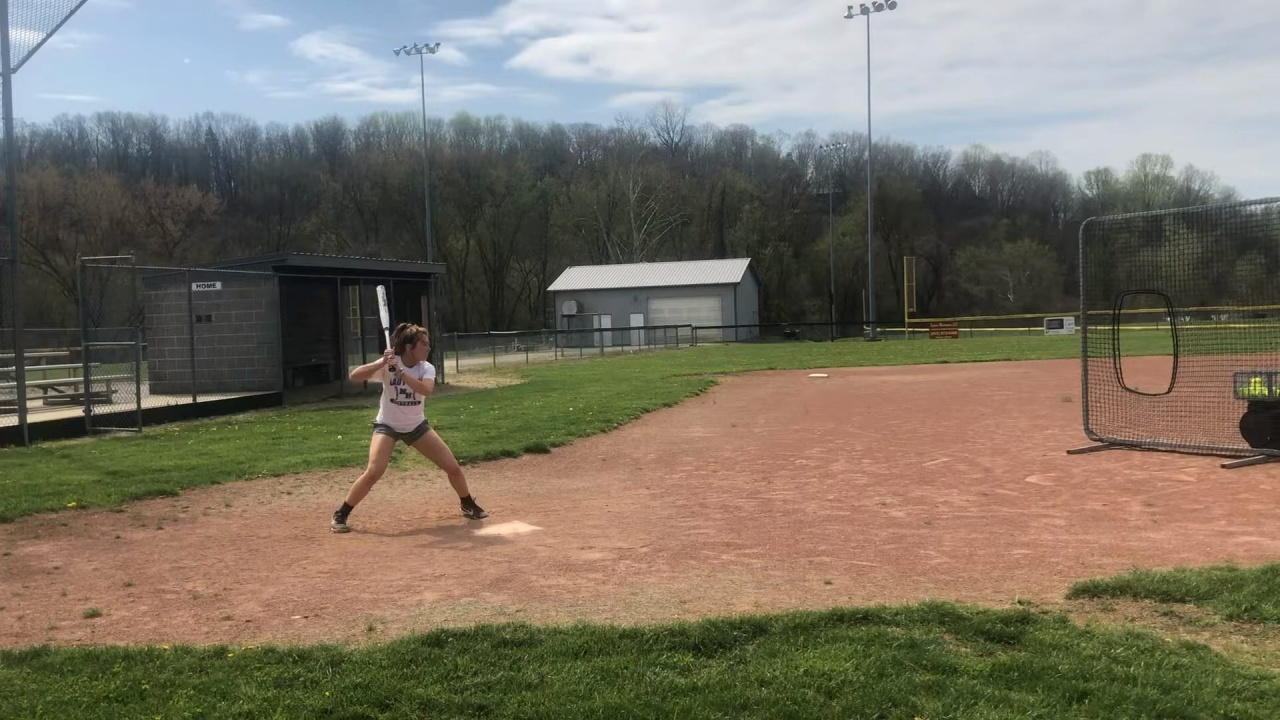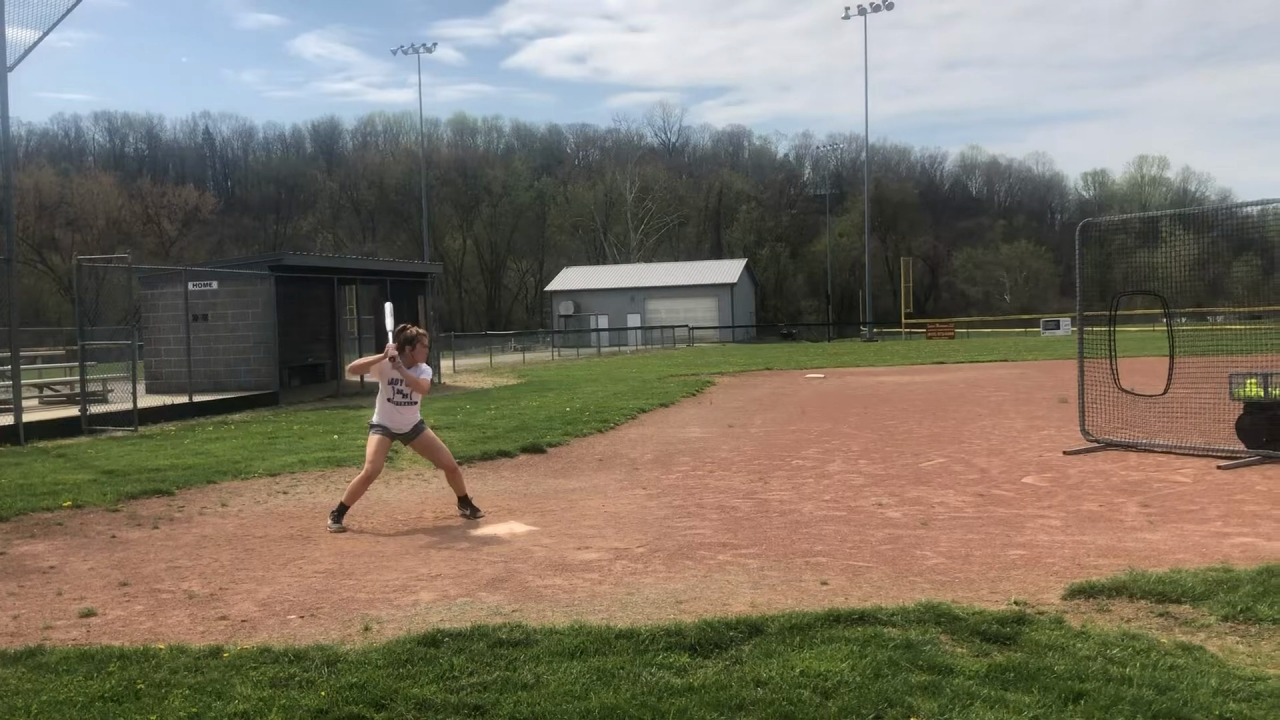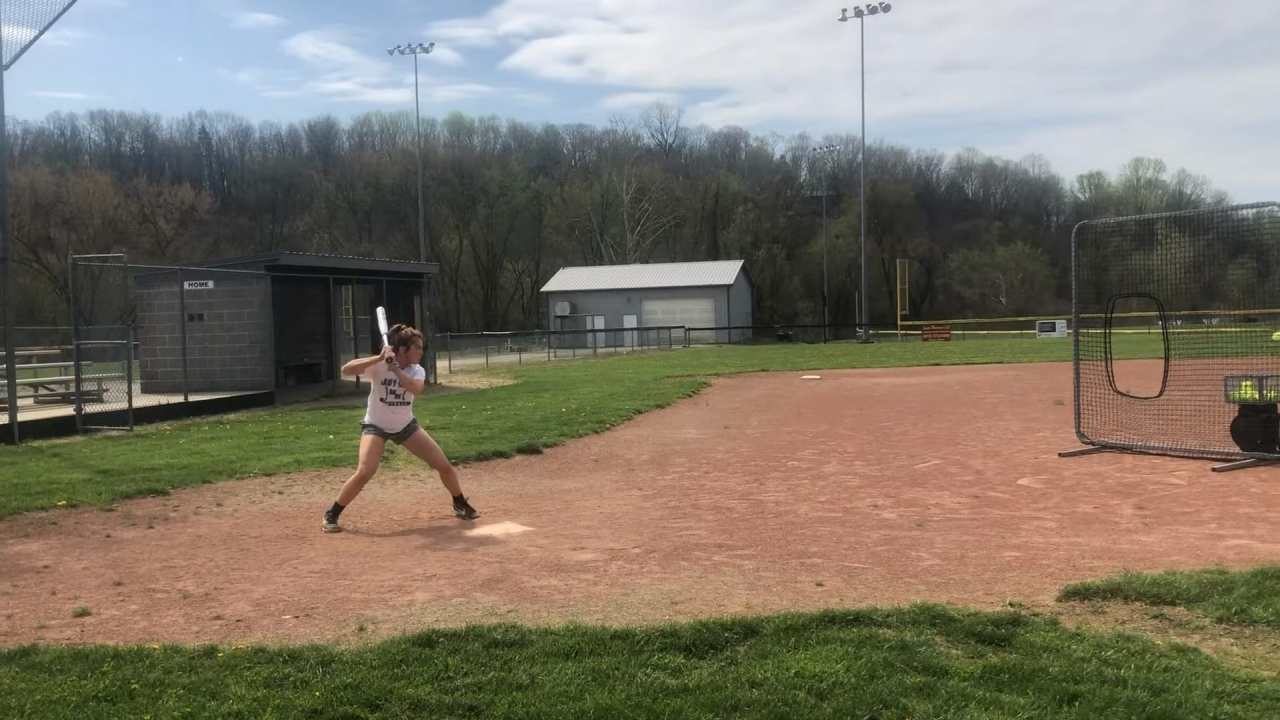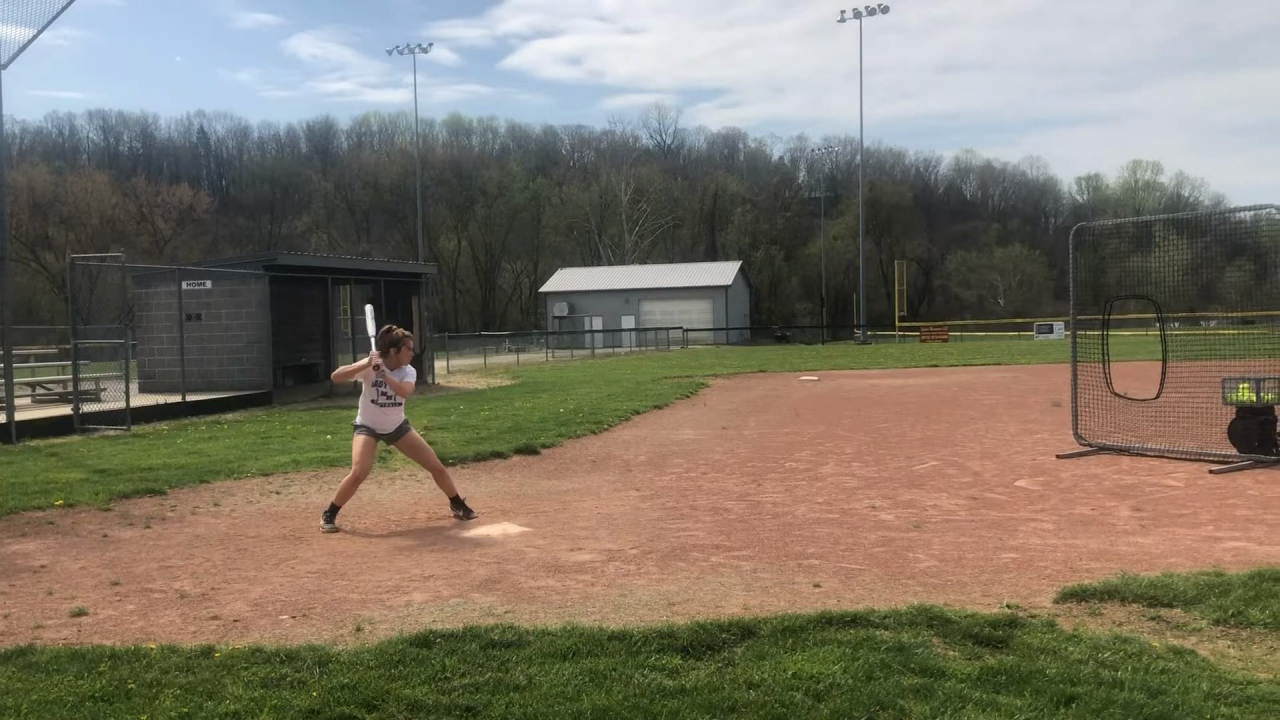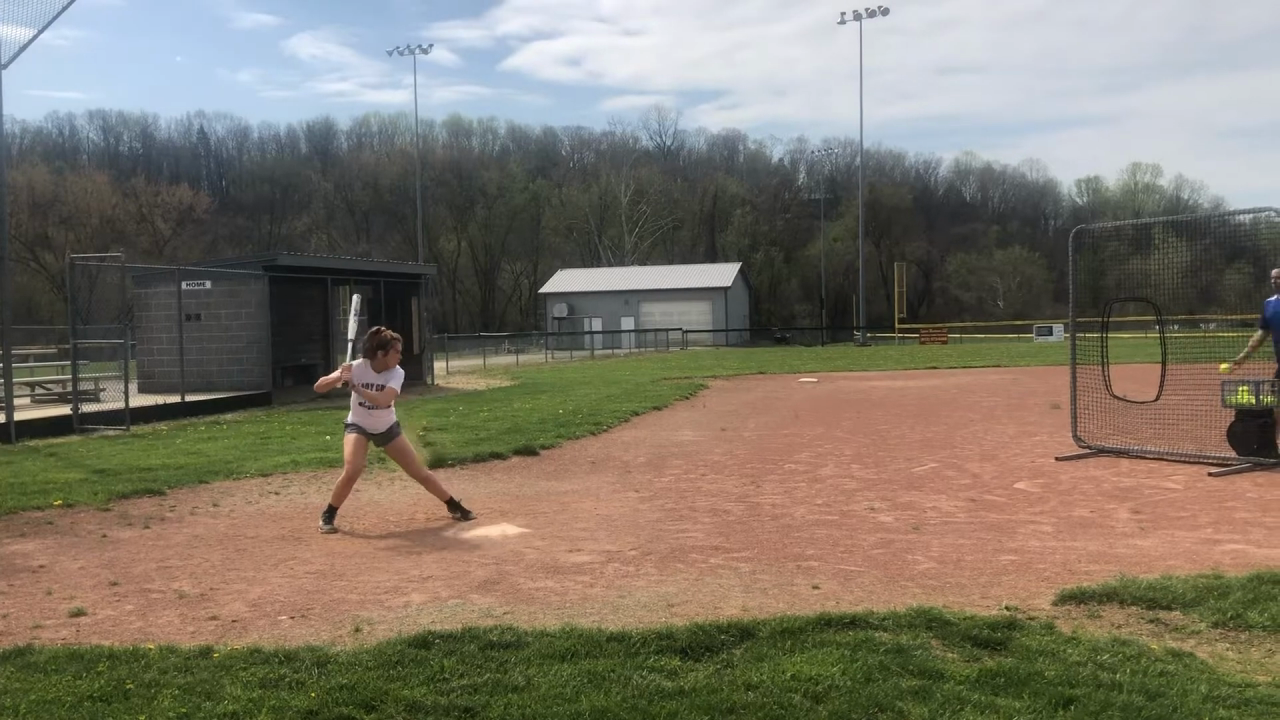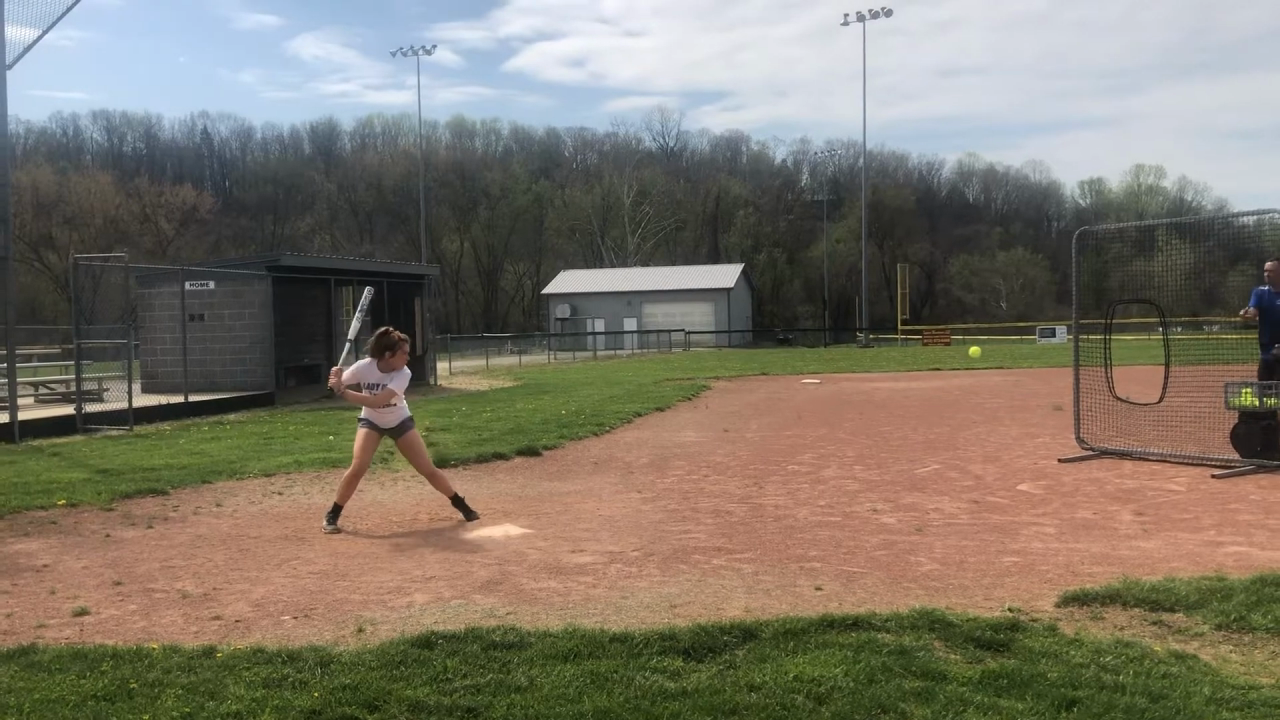
dt=0.2s
person 1, frame 1
left shoulder: (427, 368)
right shoulder: (389, 363)
left elbow: (426, 390)
right elbow: (354, 376)
left wrist: (401, 373)
right wrist: (383, 363)
left hip: (417, 425)
right hip: (387, 425)
left knee: (452, 466)
right knee: (374, 471)
left ankle: (468, 505)
right ankle: (341, 514)
person 1, frame 2
left shoulder: (424, 370)
right shoulder: (385, 364)
left elbow: (423, 388)
right elbow: (351, 369)
left wrist: (399, 368)
right wrist: (382, 356)
left hip: (413, 426)
right hip: (383, 425)
left knee: (450, 465)
right knee: (370, 472)
left ankle: (465, 504)
right ankle: (337, 513)
person 1, frame 3
left shoulder: (417, 371)
right shoulder: (379, 365)
left elbow: (416, 389)
right elbow: (346, 370)
left wrist: (395, 369)
right wrist: (380, 358)
left hip: (405, 425)
right hip: (375, 425)
left knee: (443, 464)
right knee: (364, 472)
left ankle: (460, 504)
right ankle: (332, 514)
person 1, frame 4
left shoulder: (408, 371)
right shoulder: (369, 365)
left elbow: (405, 392)
right elbow: (335, 376)
left wrist: (382, 373)
right wrist: (367, 365)
left hip: (397, 426)
right hip: (367, 426)
left knee: (436, 466)
right knee: (359, 473)
left ankle: (458, 505)
right ankle: (329, 514)
person 1, frame 5
left shoulder: (397, 373)
right shoulder: (358, 367)
left elbow: (383, 400)
right elbow: (318, 387)
left wrist: (354, 385)
right wrist: (340, 377)
left hip: (388, 427)
right hip: (358, 426)
left knee: (420, 473)
right knee: (352, 471)
left ankle: (454, 506)
right ankle: (328, 514)
person 1, frame 6
left shoulder: (403, 374)
right shoulder: (364, 367)
left elbow: (378, 401)
right elbow: (335, 385)
left wrist: (343, 391)
right wrist: (336, 381)
left hip: (400, 422)
right hip: (371, 422)
left knee: (428, 469)
right knee: (358, 468)
left ankle: (460, 503)
right ankle: (333, 514)
